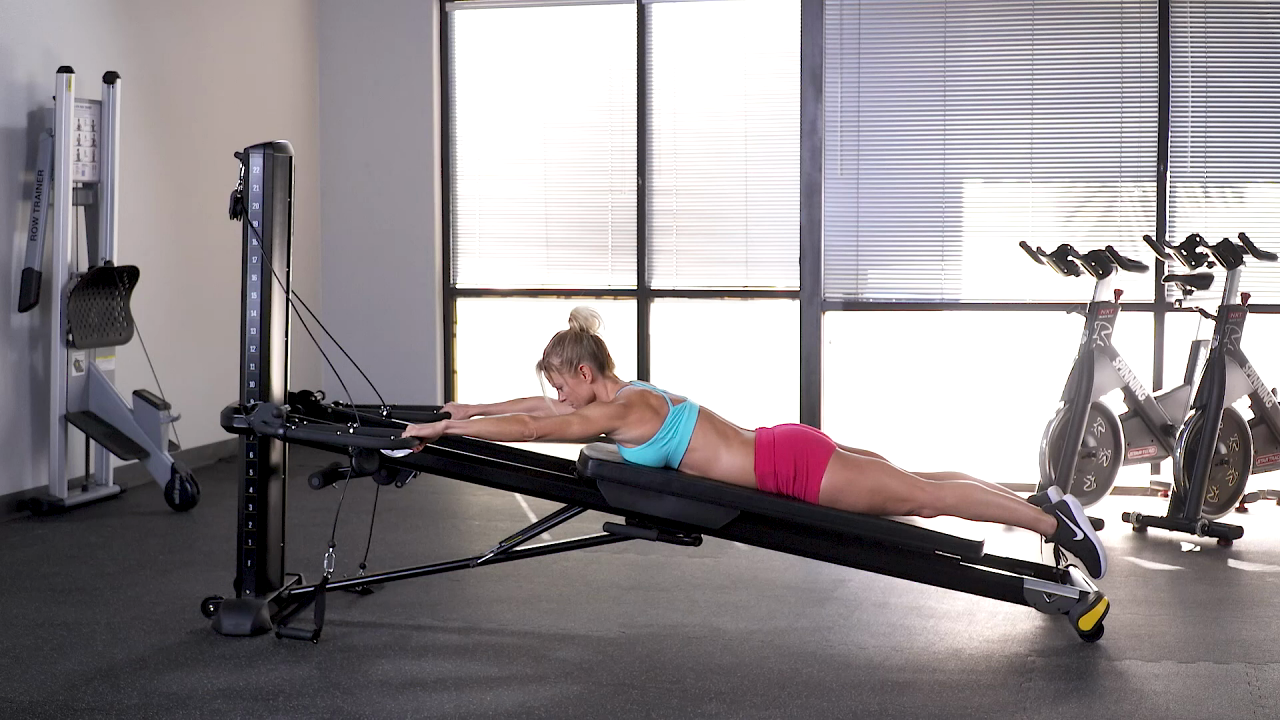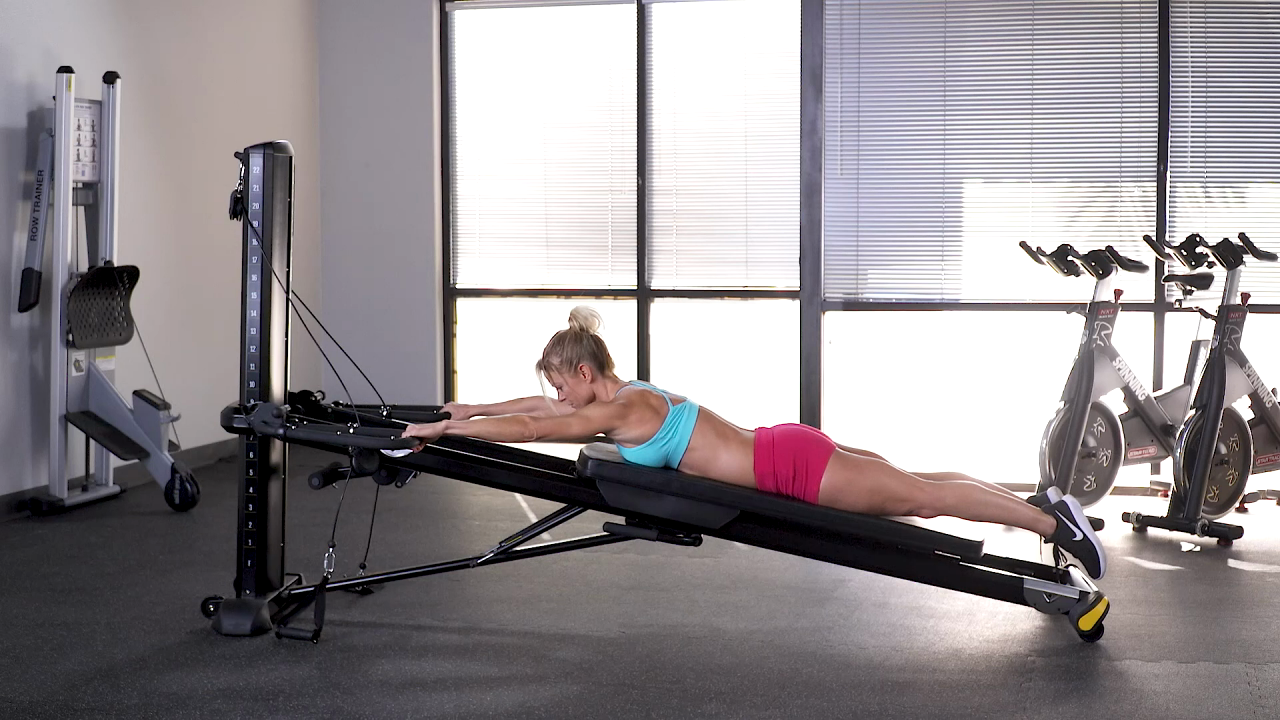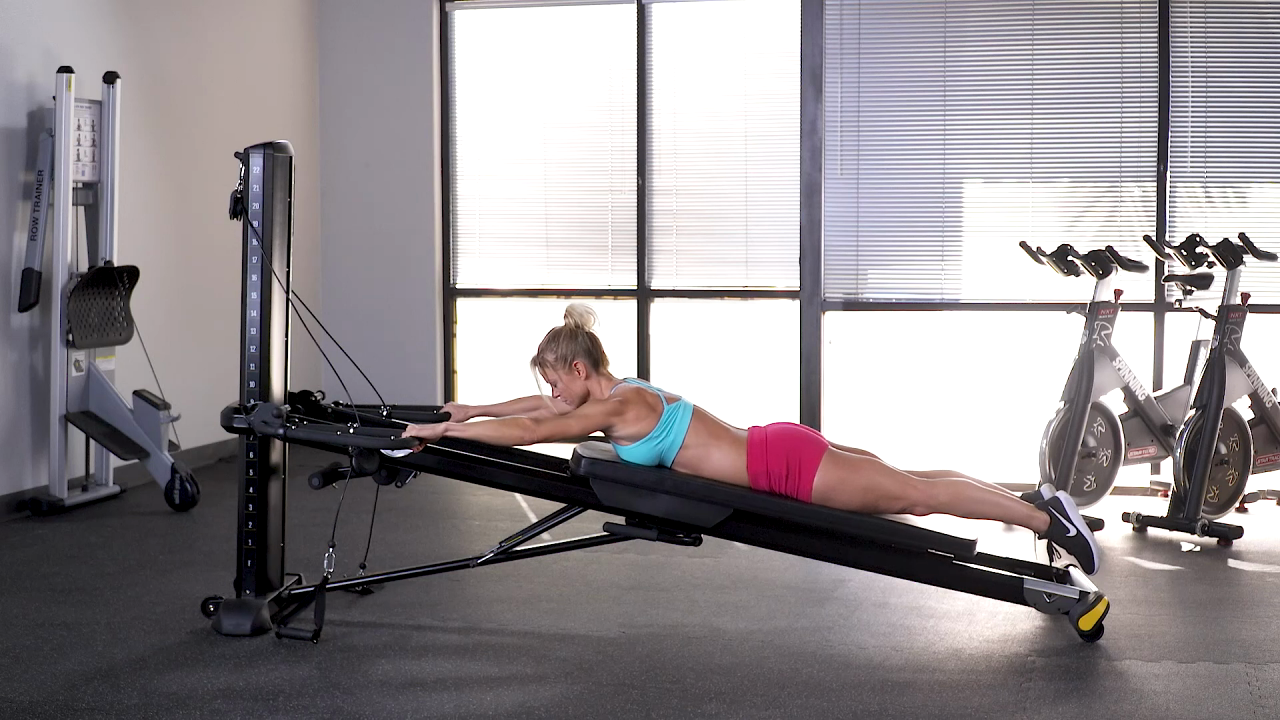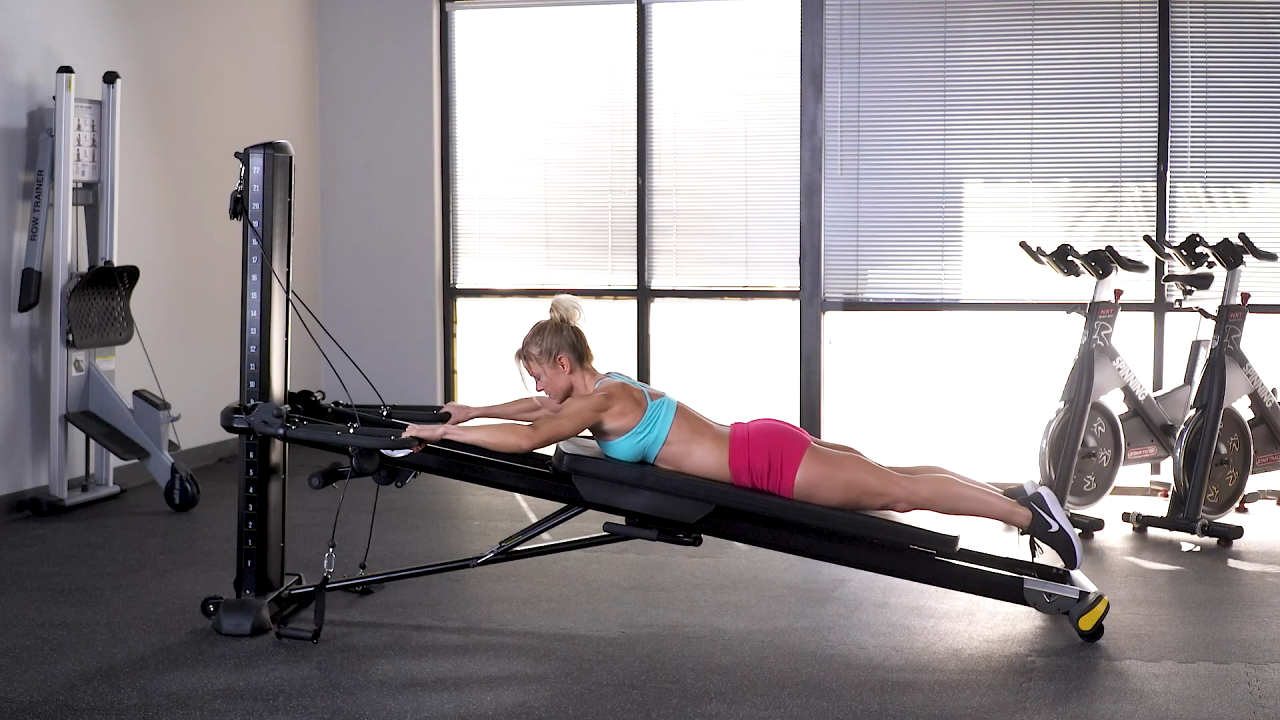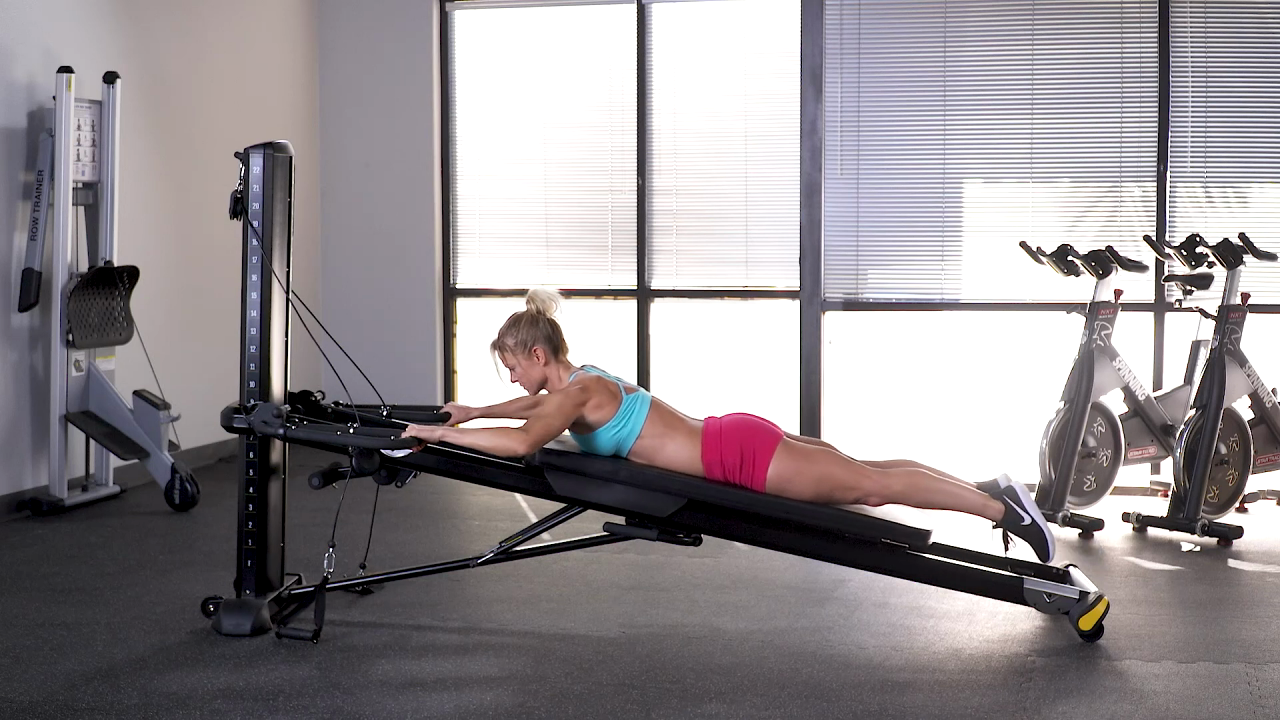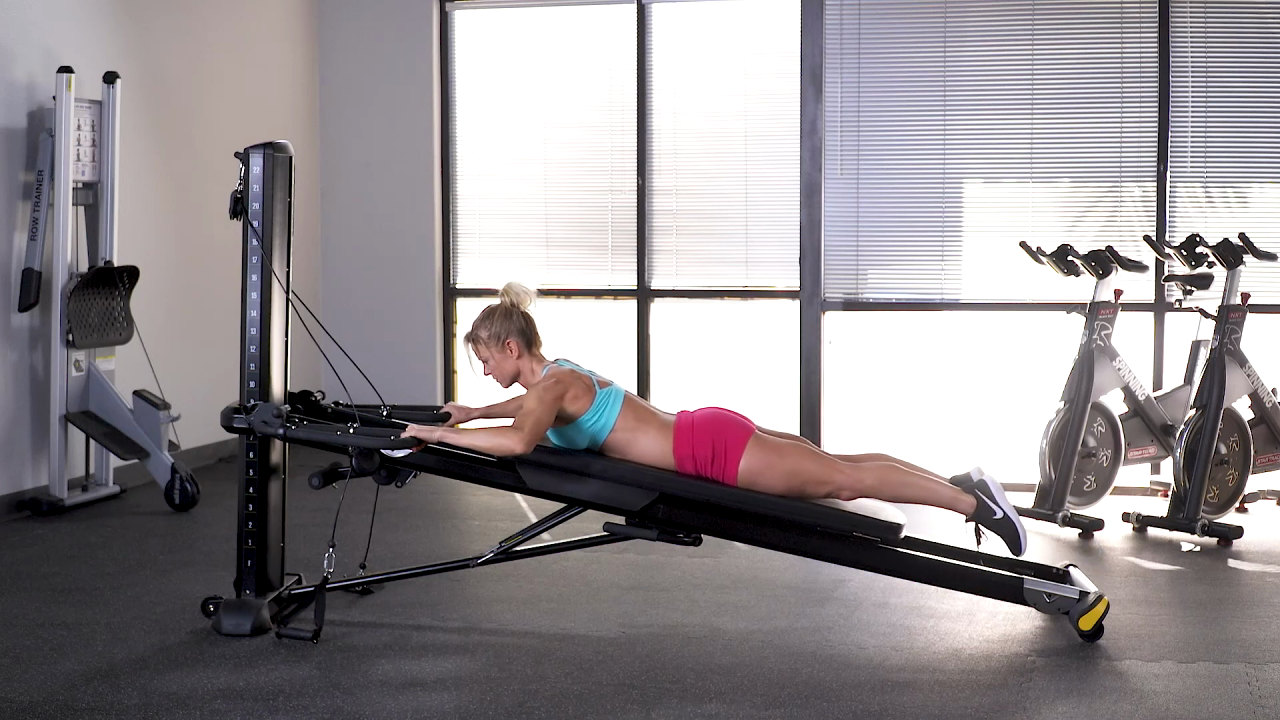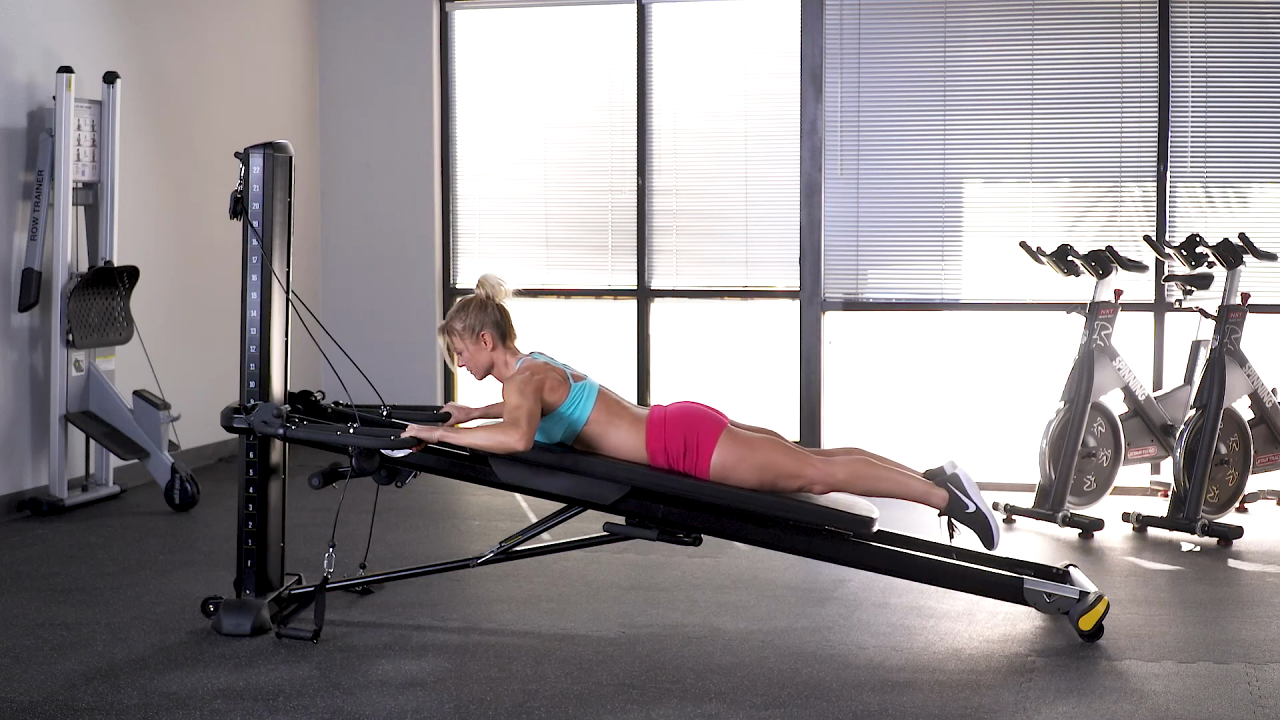
dt=0.2s
person 1, frame 1
left shoulder: (621, 410)
right shoulder: (621, 393)
left elbow: (531, 429)
right elbow: (547, 405)
left wrist: (443, 429)
right wrist: (472, 407)
left hip: (790, 465)
right hip: (786, 453)
left knee: (923, 498)
right knee: (917, 487)
left ankle: (1051, 521)
right ankle: (1041, 503)
person 1, frame 2
left shoulder: (623, 410)
right shoulder: (620, 394)
left elbow: (530, 429)
right elbow: (547, 406)
left wrist: (442, 430)
right wrist: (472, 406)
left hip: (790, 465)
right hip: (787, 452)
left knee: (922, 498)
right knee: (917, 488)
left ankle: (1052, 521)
right ankle: (1041, 503)
person 1, frame 3
left shoulder: (616, 407)
right shoulder: (614, 392)
left elbow: (529, 432)
right elbow: (545, 407)
left wrist: (442, 432)
right wrist: (472, 408)
left hip: (782, 464)
right hip: (779, 453)
left knee: (914, 495)
right knee: (910, 484)
left ankle: (1046, 518)
right ankle: (1034, 501)
person 1, frame 4
left shoulder: (603, 401)
right shoulder: (601, 388)
left elbow: (525, 438)
right elbow: (546, 409)
left wrist: (443, 433)
right wrist: (477, 410)
left hip: (767, 460)
right hip: (763, 450)
left knee: (896, 492)
right knee: (893, 479)
left ankle: (1026, 513)
right ankle: (1017, 499)
person 1, frame 5
left shoulder: (577, 390)
right shoulder: (579, 379)
left elbow: (523, 442)
right elbow: (541, 408)
left wrist: (443, 434)
right wrist: (476, 410)
left hip: (739, 455)
right hip: (737, 441)
left knee: (871, 485)
right knee: (867, 475)
left ankle: (998, 508)
right ankle: (991, 493)
person 1, frame 6
left shoulder: (548, 383)
right shoulder: (556, 372)
left elbow: (520, 442)
left wrist: (443, 435)
right wrist: (477, 412)
left hip: (711, 449)
right hip: (710, 435)
left knee: (843, 480)
right knee: (837, 467)
left ankle: (971, 502)
right ankle: (963, 487)
person 1, frame 7
left shoulder: (520, 378)
right shoulder: (533, 364)
left elbow: (518, 439)
left wrist: (443, 434)
right wrist: (478, 412)
left hip: (683, 442)
right hip: (683, 428)
left knee: (816, 474)
right knee: (810, 461)
left ankle: (943, 496)
right ankle: (934, 478)
